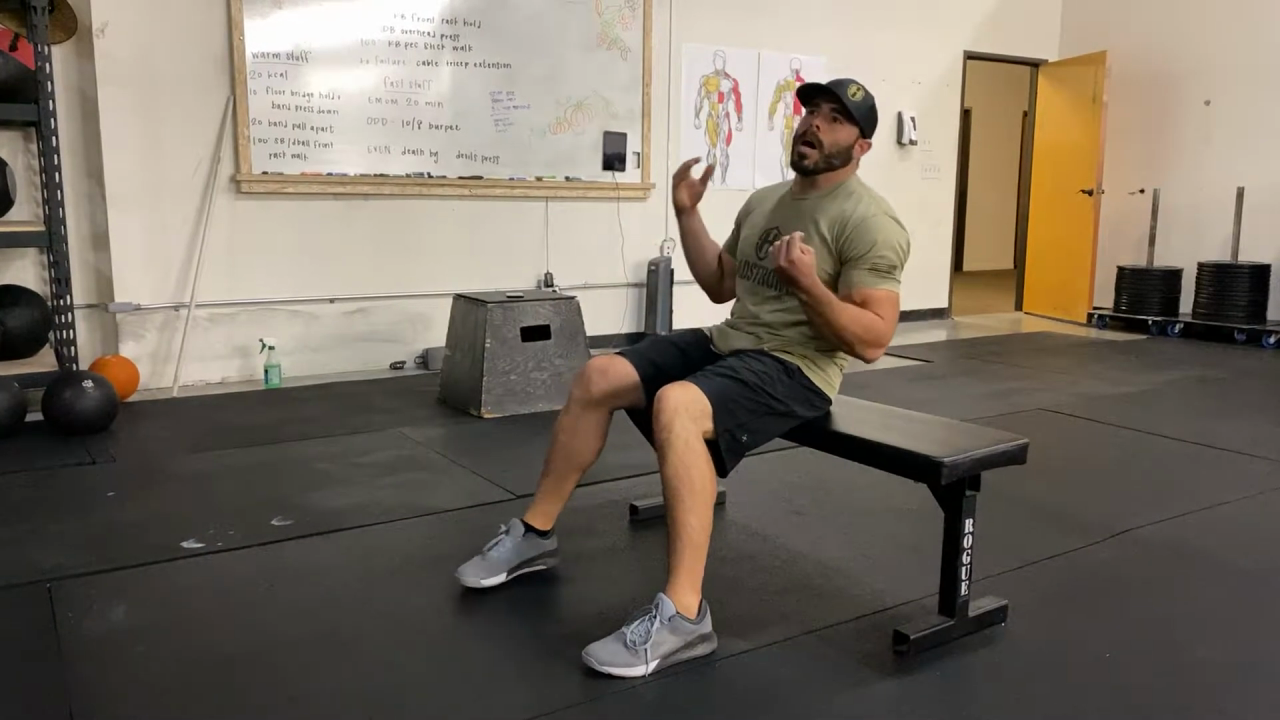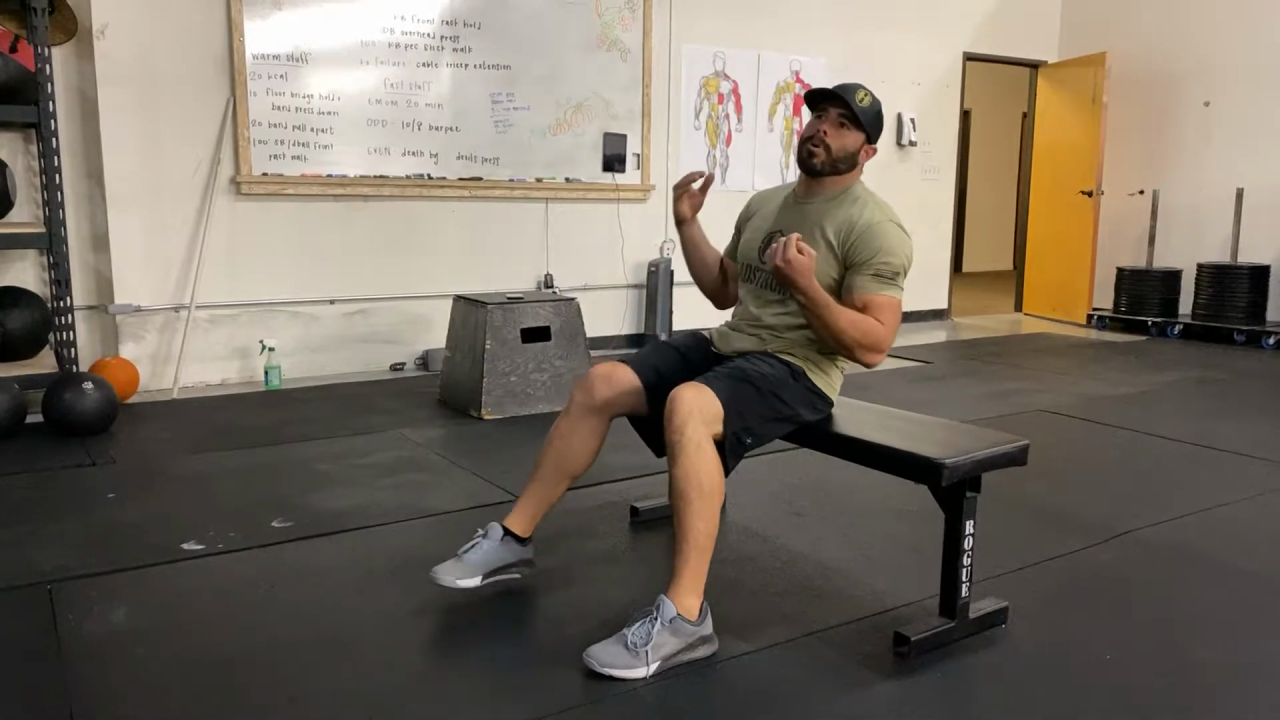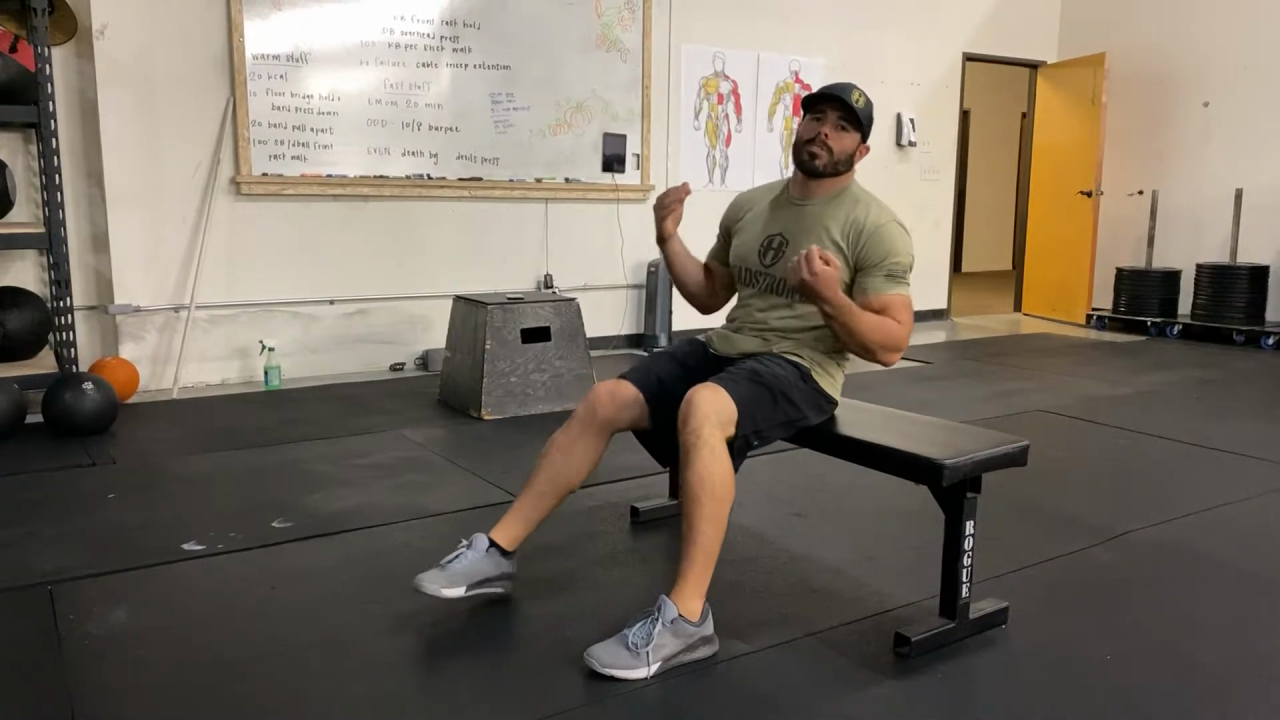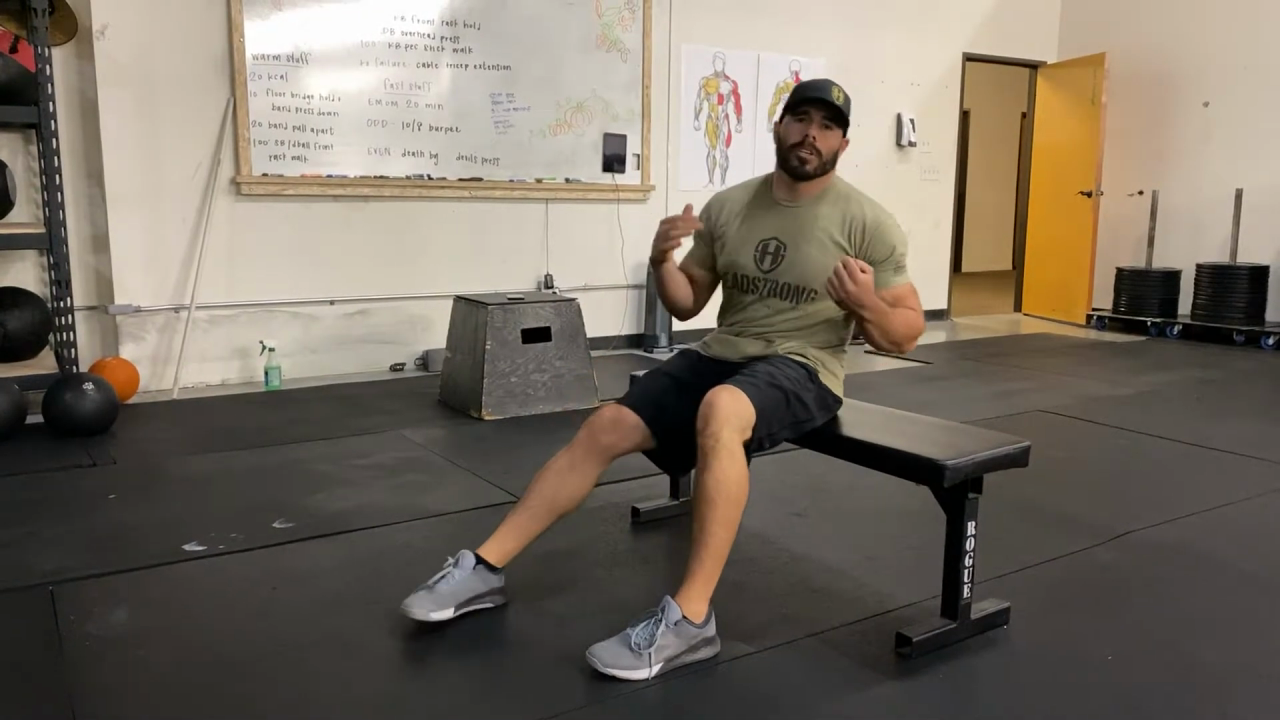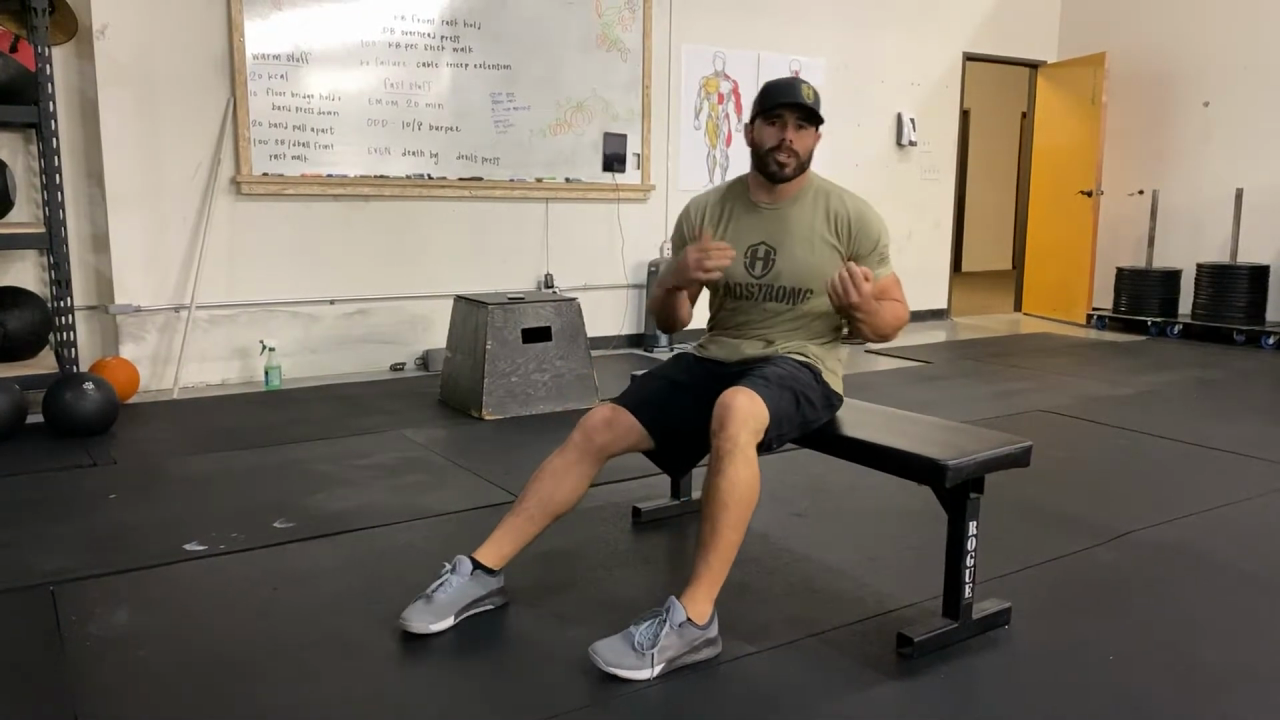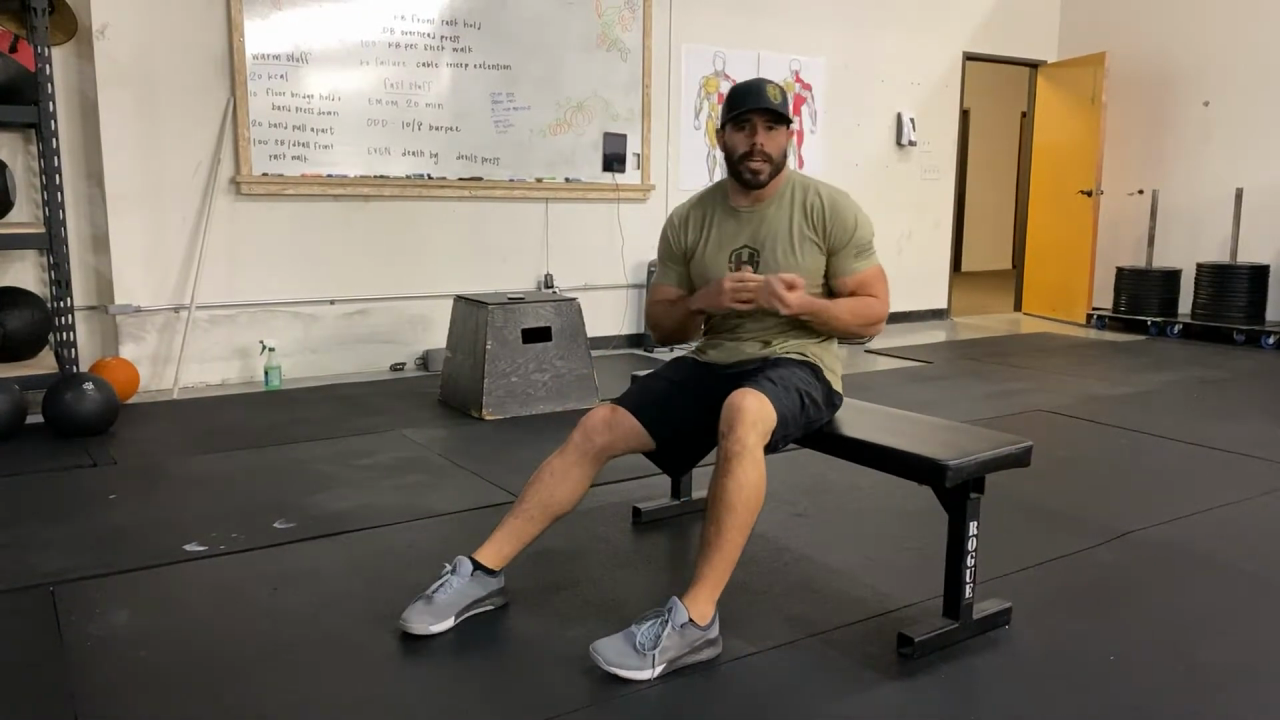
dt=0.2s
person 1, frame 1
left shoulder: (867, 221)
right shoulder: (764, 201)
left elbow: (871, 342)
right elbow: (720, 286)
left wrist: (807, 282)
right wrist: (686, 216)
left hip: (795, 368)
right hip: (728, 341)
left knee: (676, 405)
right knee: (598, 376)
left ankle: (684, 614)
right ankle: (533, 534)
person 1, frame 2
left shoulder: (873, 227)
right shoulder: (765, 204)
left elbow: (872, 347)
left wrist: (807, 286)
right wrist: (688, 225)
left hip: (798, 369)
right hip: (729, 343)
left knee: (688, 407)
right knee: (601, 385)
left ankle: (685, 616)
right ankle: (512, 539)
person 1, frame 3
left shoulder: (874, 228)
right shoulder: (752, 204)
left elbow: (889, 345)
right elbow: (707, 297)
left wrist: (832, 299)
right wrist: (668, 241)
left hip: (800, 369)
right hip: (727, 349)
left knee: (702, 408)
right knee: (604, 404)
left ankle: (685, 617)
right ankle: (495, 551)
person 1, frame 4
left shoulder: (867, 223)
right shoulder: (729, 206)
left elbow: (905, 331)
right elbow: (684, 307)
left wrist: (866, 305)
right wrist: (661, 262)
left hip: (801, 368)
right hip: (720, 355)
left knee: (720, 411)
right knee: (604, 429)
left ankle: (689, 618)
right ankle: (484, 568)
person 1, frame 5
left shoulder: (849, 216)
right shoulder: (705, 211)
left elbow: (893, 316)
right elbow: (665, 321)
left wrist: (861, 304)
right wrist: (679, 282)
left hip: (799, 367)
right hip: (715, 359)
left knee: (734, 413)
right knee: (598, 427)
left ankle: (693, 619)
right ankle: (481, 571)
person 1, frame 6
left shoulder: (830, 210)
right shoulder: (688, 220)
left elbow: (873, 314)
right elbow: (660, 324)
left wrist: (801, 305)
right wrist: (704, 302)
left hip: (796, 365)
right hip: (712, 361)
left knee: (741, 415)
right knee: (596, 430)
left ankle: (694, 619)
right ankle: (480, 573)
